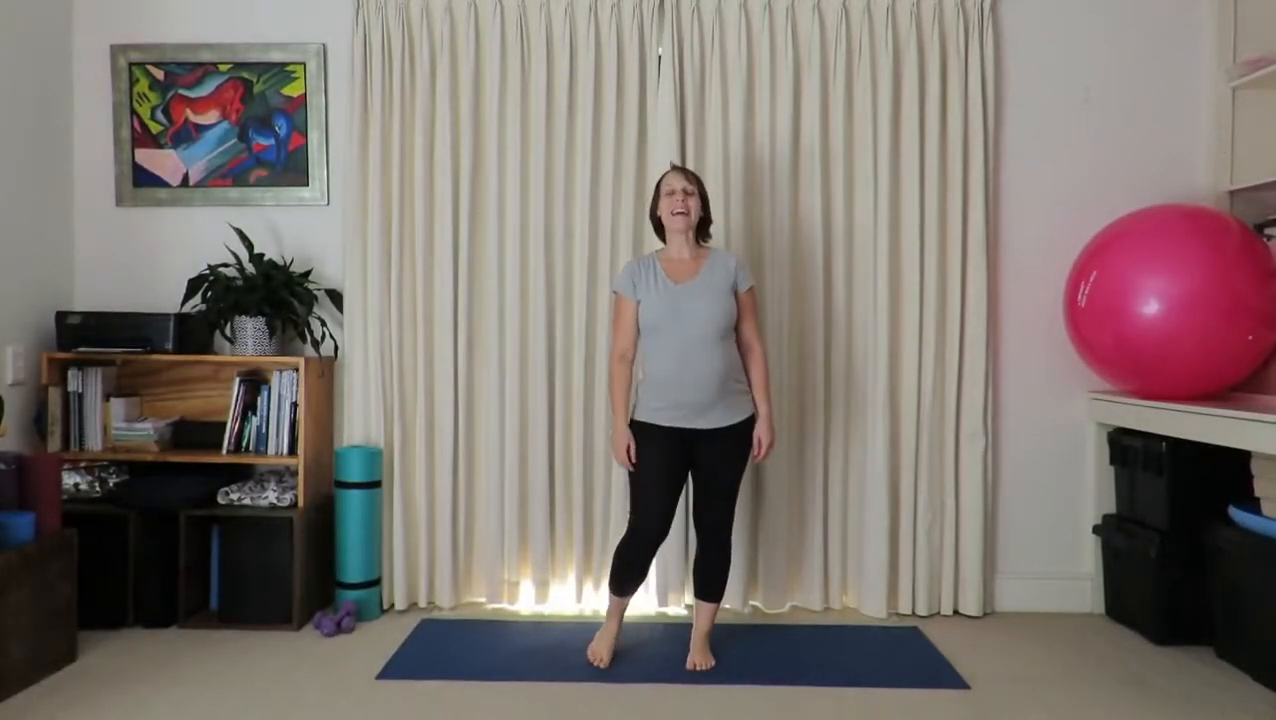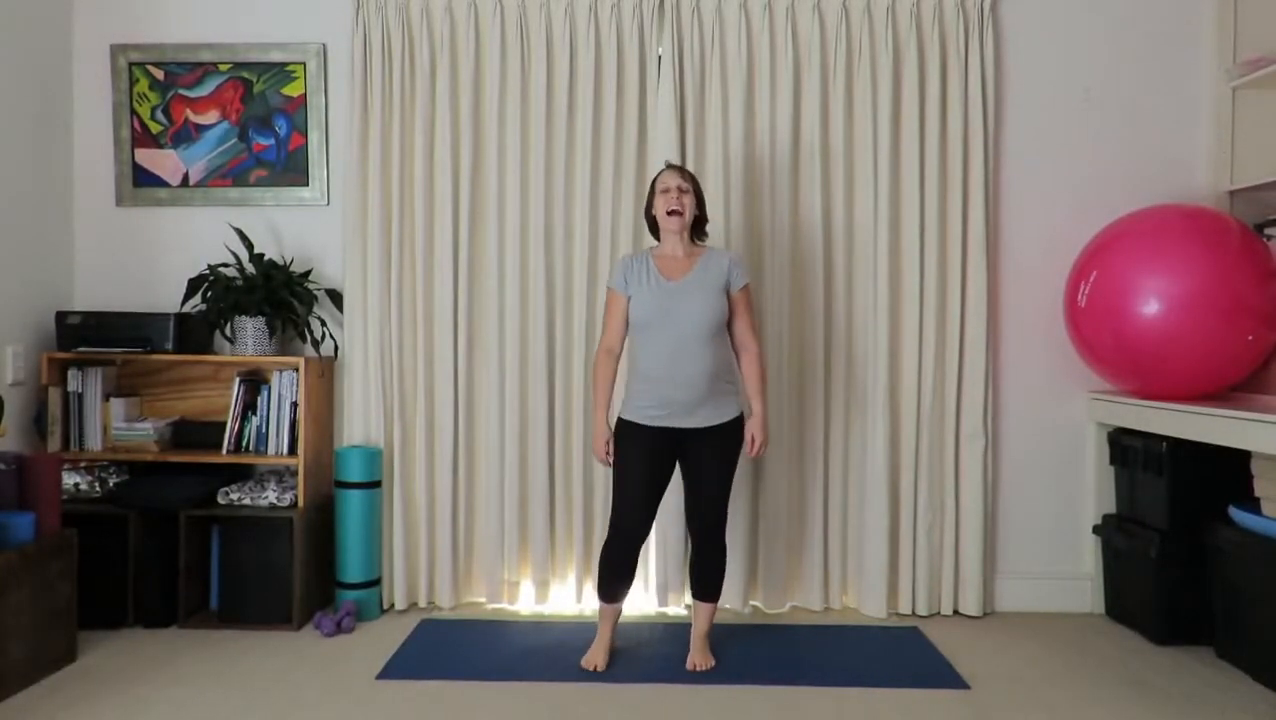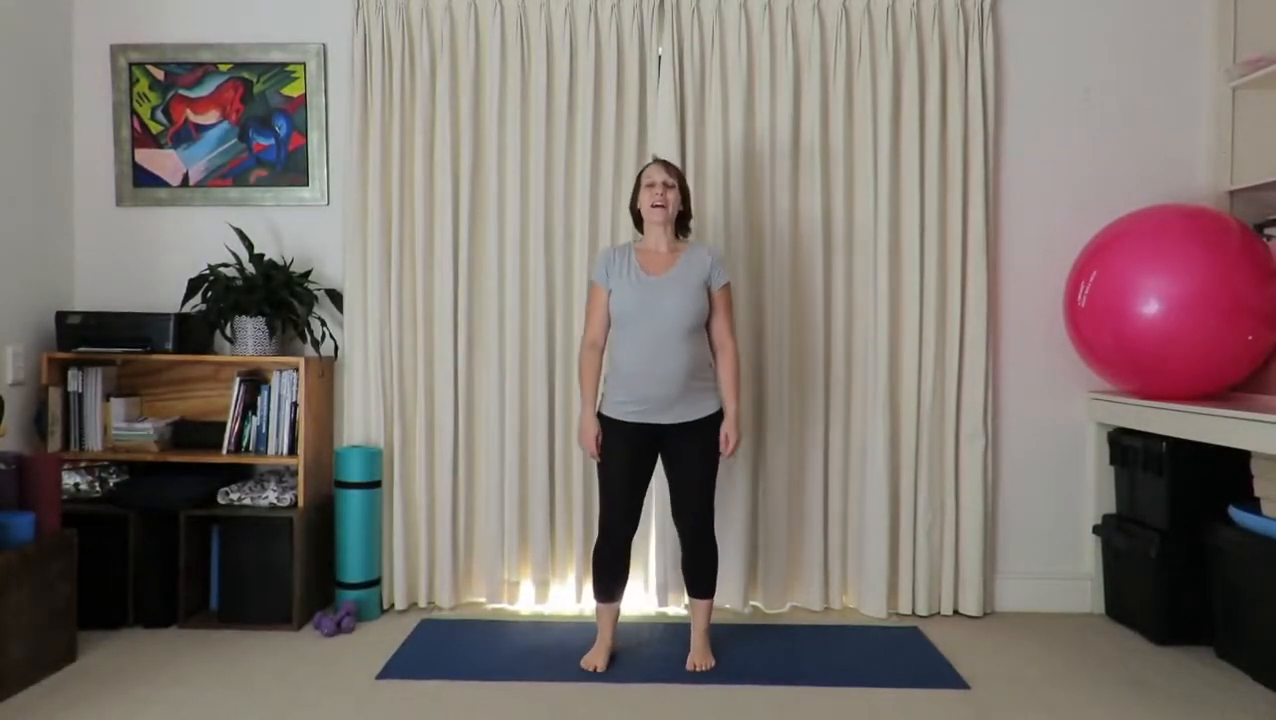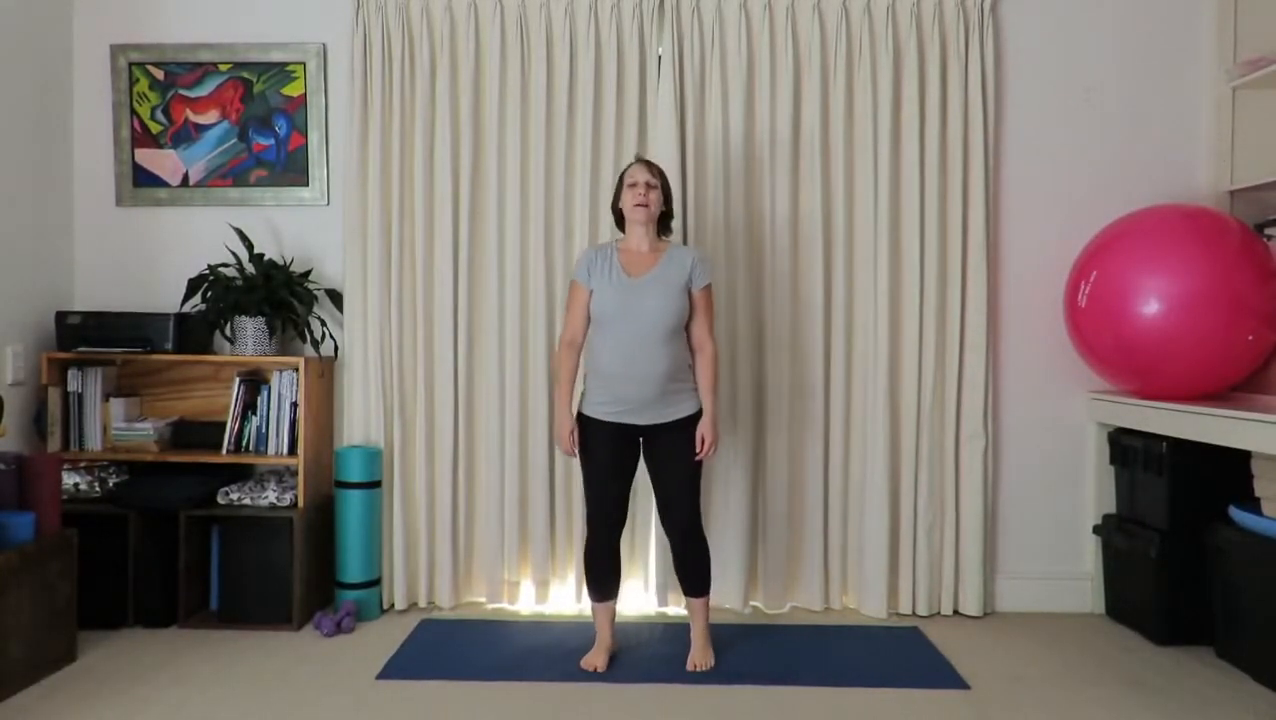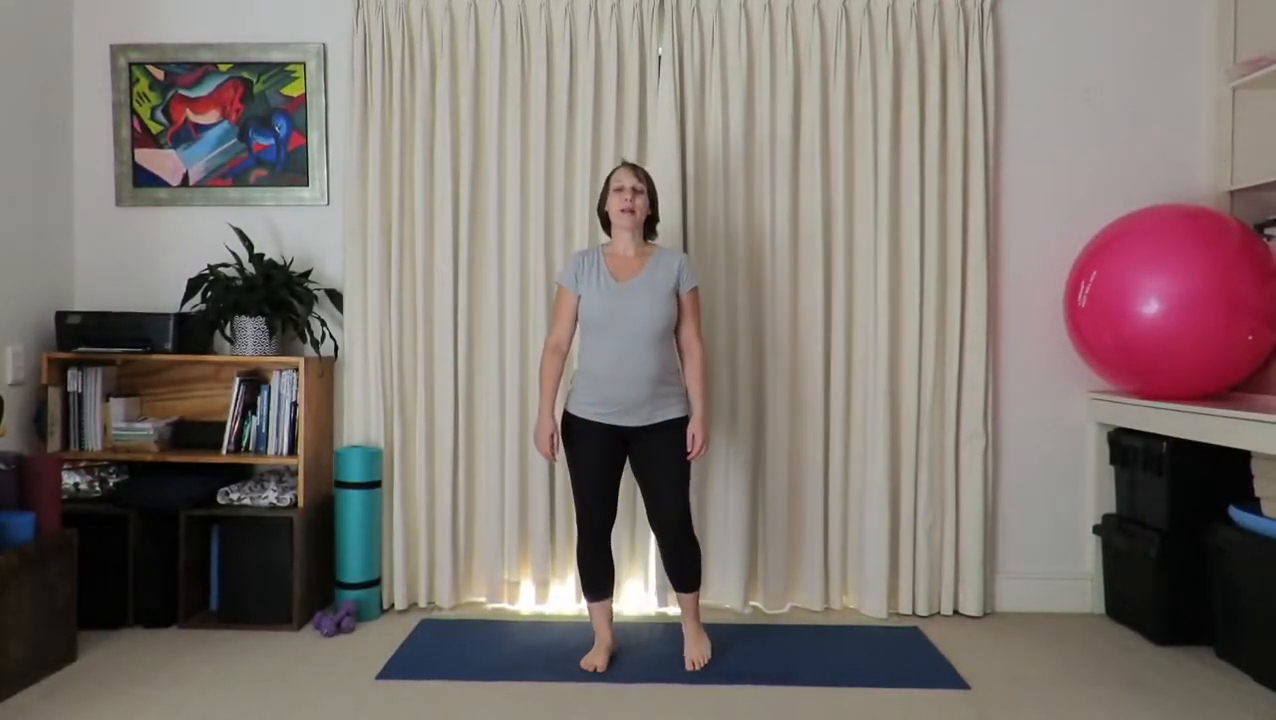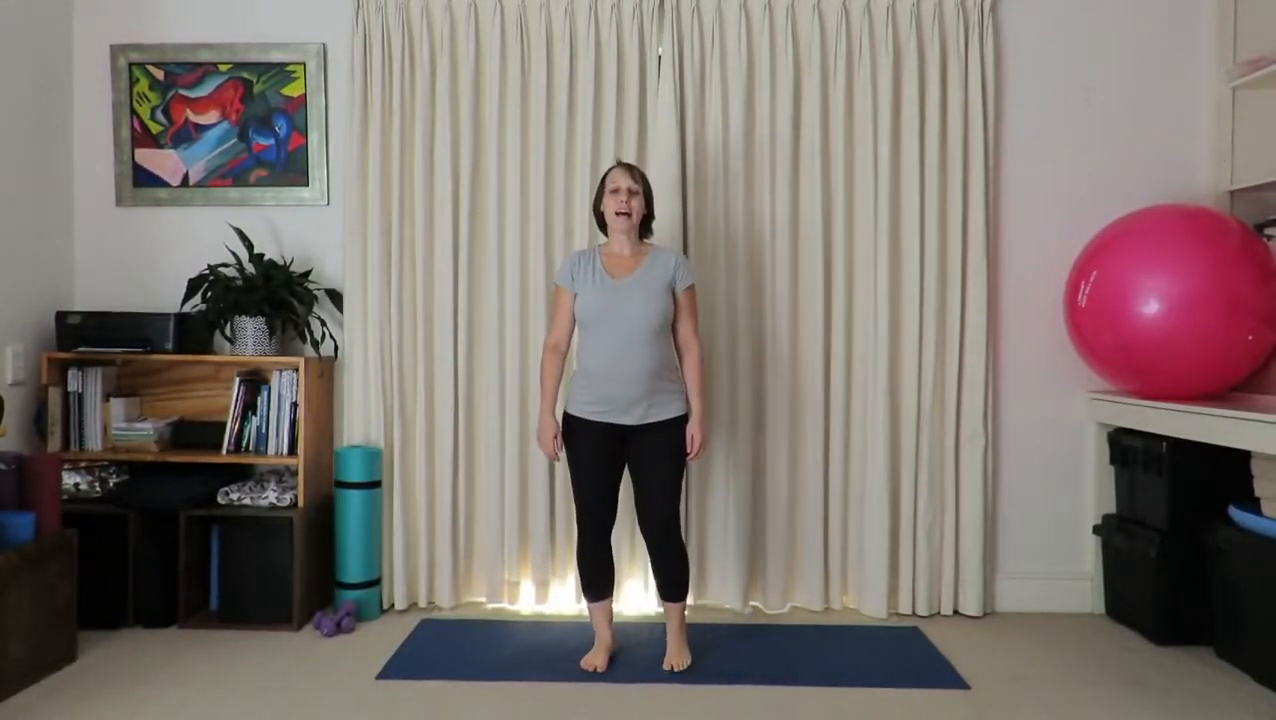
dt=0.2s
person 1, frame 1
left shoulder: (730, 268)
right shoulder: (636, 273)
left elbow: (751, 346)
right elbow: (622, 355)
left wrist: (763, 413)
right wrist: (620, 424)
left hip: (726, 425)
right hip: (657, 426)
left knee: (714, 530)
right knee: (647, 529)
left ankle: (700, 637)
right ankle: (611, 624)
person 1, frame 2
left shoulder: (725, 267)
right shoulder: (630, 269)
left elbow: (747, 345)
right elbow: (608, 349)
left wrist: (757, 411)
right wrist: (599, 419)
left hip: (714, 424)
right hip: (643, 423)
left knee: (707, 530)
right knee: (627, 528)
left ankle: (700, 637)
right ankle: (604, 634)
person 1, frame 3
left shoulder: (706, 263)
right shoulder: (611, 262)
left elbow: (723, 343)
right elbow: (592, 342)
left wrist: (732, 413)
right wrist: (587, 413)
left hip: (693, 419)
right hip: (623, 418)
left knee: (695, 525)
right knee: (615, 526)
left ankle: (700, 636)
right ankle: (604, 637)
person 1, frame 4
left shoulder: (688, 263)
right shoulder: (593, 261)
left elbow: (702, 345)
right elbow: (571, 341)
left wrist: (709, 413)
right wrist: (563, 409)
left hip: (674, 418)
right hip: (604, 419)
left knee: (683, 524)
right knee: (603, 527)
left ankle: (700, 633)
right ankle: (603, 638)
person 1, frame 5
left shoulder: (676, 266)
right shoulder: (581, 266)
left elbow: (691, 348)
right elbow: (557, 344)
left wrist: (699, 414)
right wrist: (545, 413)
left hip: (662, 420)
right hip: (591, 420)
left knee: (673, 524)
right knee: (593, 527)
left ankle: (692, 624)
right ankle: (603, 637)
person 1, frame 6
left shoulder: (671, 265)
right shoulder: (577, 266)
left elbow: (689, 346)
right elbow: (556, 344)
left wrist: (697, 414)
right wrist: (546, 412)
left hip: (660, 420)
right hip: (590, 420)
left knee: (661, 527)
right knee: (593, 527)
left ankle: (676, 634)
right ankle: (603, 637)
